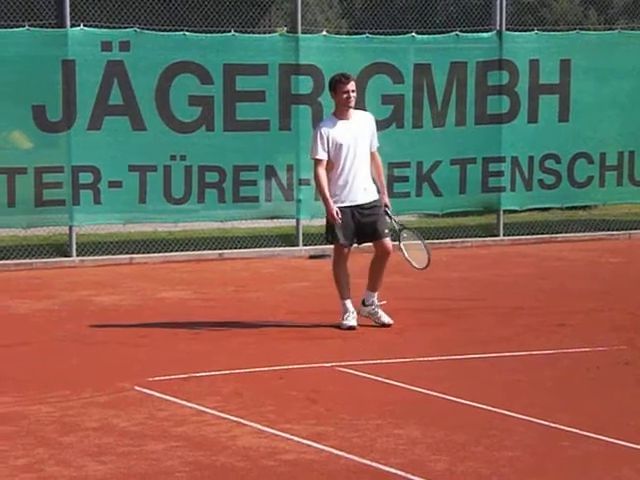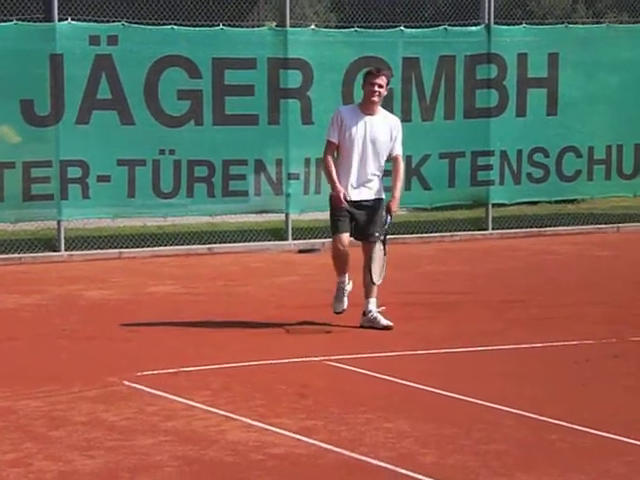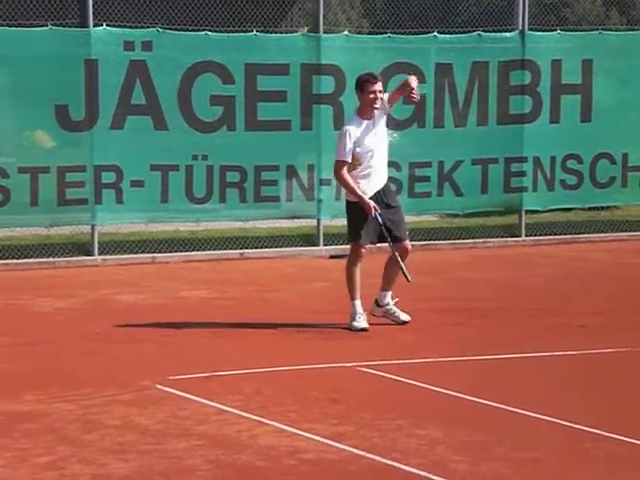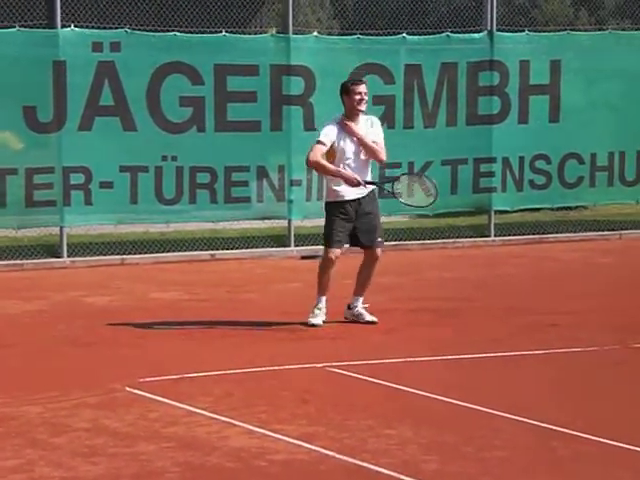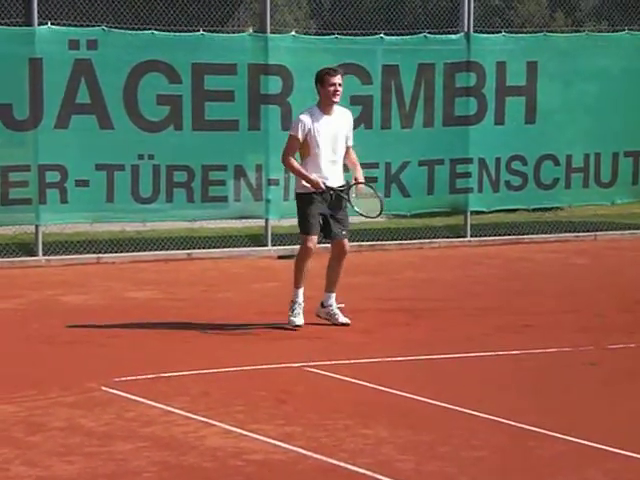
dt=1s
person 1, frame 1
left shoulder: (367, 120)
right shoulder: (324, 129)
right elbow: (319, 169)
left wrist: (384, 192)
right wrist: (328, 204)
left hip: (369, 199)
right hip: (341, 203)
left knee: (385, 248)
right knee: (341, 254)
left ankle: (369, 303)
right ankle: (348, 310)
person 1, frame 2
left shoulder: (392, 123)
right shoulder: (342, 114)
left elbow: (397, 161)
right elbow: (328, 153)
left wrist: (396, 195)
right wrist: (335, 186)
left hip: (373, 198)
right hip: (343, 196)
left knee: (372, 251)
right knee: (340, 244)
left ankle: (370, 311)
right ankle: (343, 282)
person 1, frame 3
left shoulder: (382, 109)
right shoulder: (350, 130)
left elbow: (408, 85)
right elbow: (339, 172)
left wrist: (410, 85)
right wrist: (362, 199)
left hip: (384, 191)
right hip: (359, 198)
left knee: (403, 248)
right knee: (358, 253)
left ankle: (383, 302)
right ankle: (356, 312)
person 1, frame 4
left shoulder: (372, 123)
right shoulder: (332, 128)
left elbow: (381, 156)
right elbow: (312, 159)
left wrist: (357, 133)
right wrist: (342, 174)
left hip: (366, 198)
right hip: (339, 200)
left knee: (373, 255)
right knee: (332, 255)
left ankle: (355, 307)
right ankle: (320, 306)
person 1, frame 5
left shoulder: (346, 116)
right shoulder: (305, 120)
right elbow: (287, 157)
left wrist: (356, 169)
right wrist: (309, 178)
left hip: (336, 191)
right hip: (310, 192)
left knee: (342, 247)
right knee: (308, 245)
left ankle: (327, 305)
right ankle: (296, 302)
